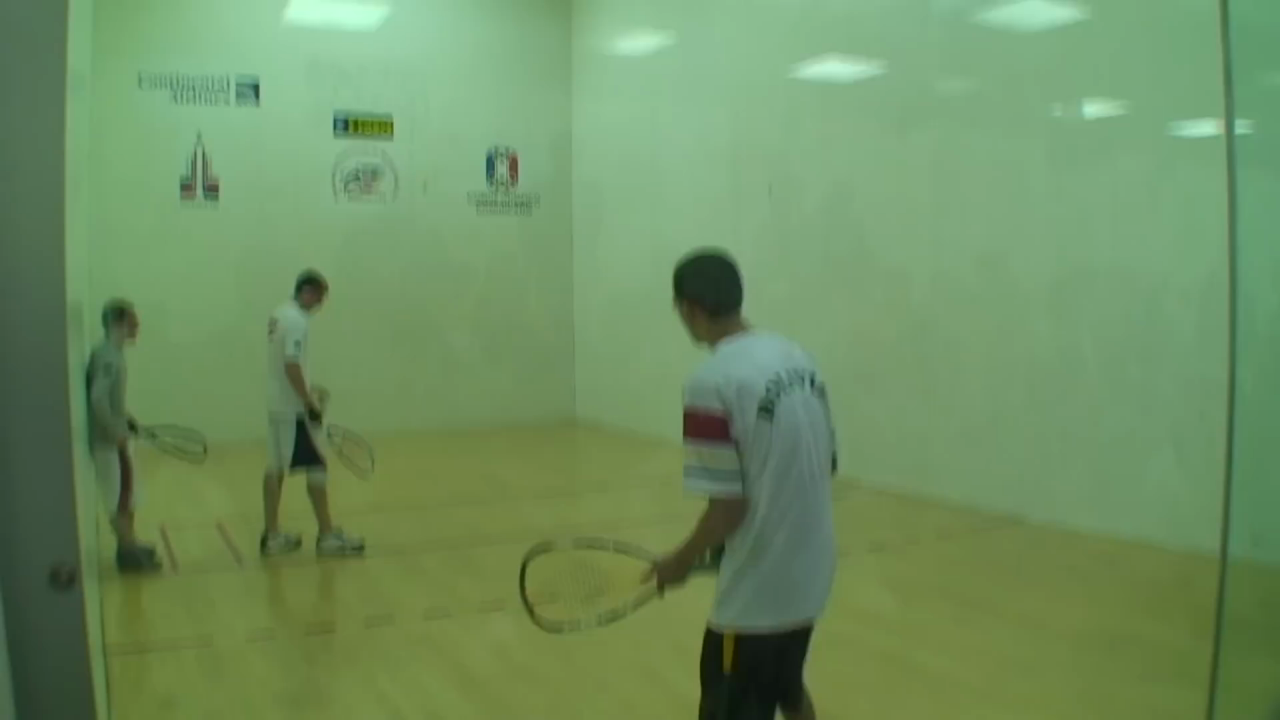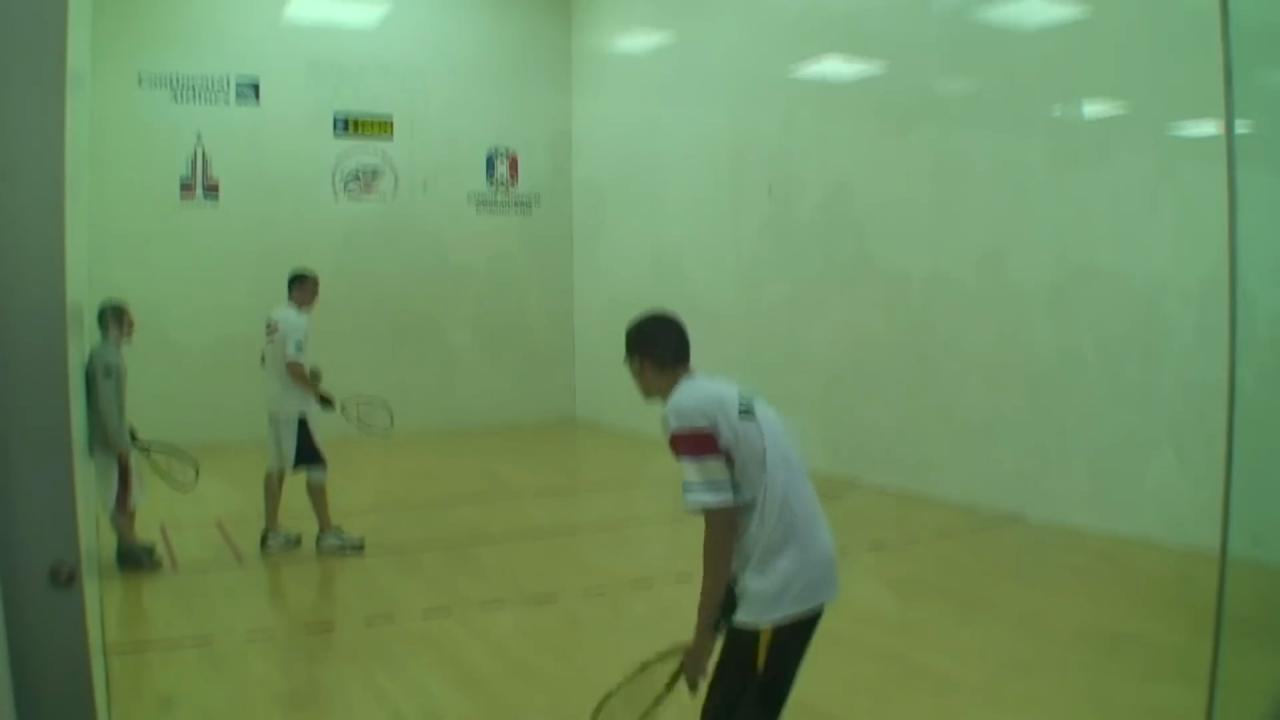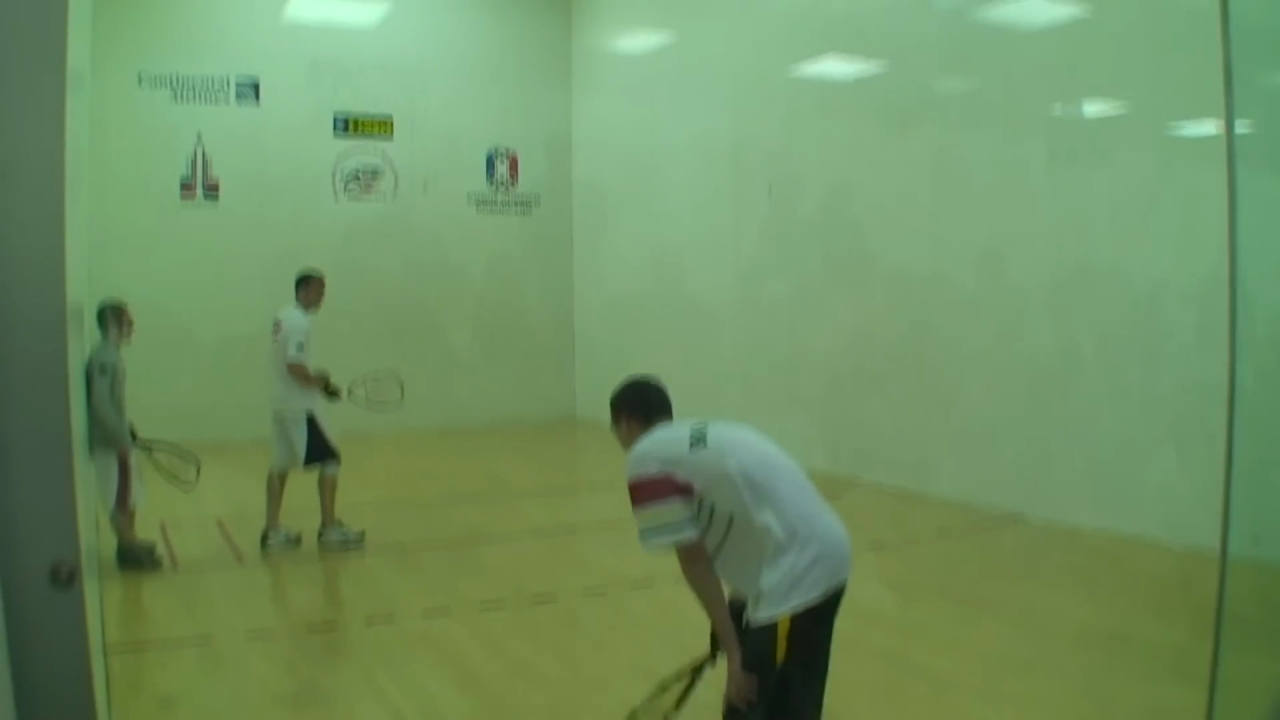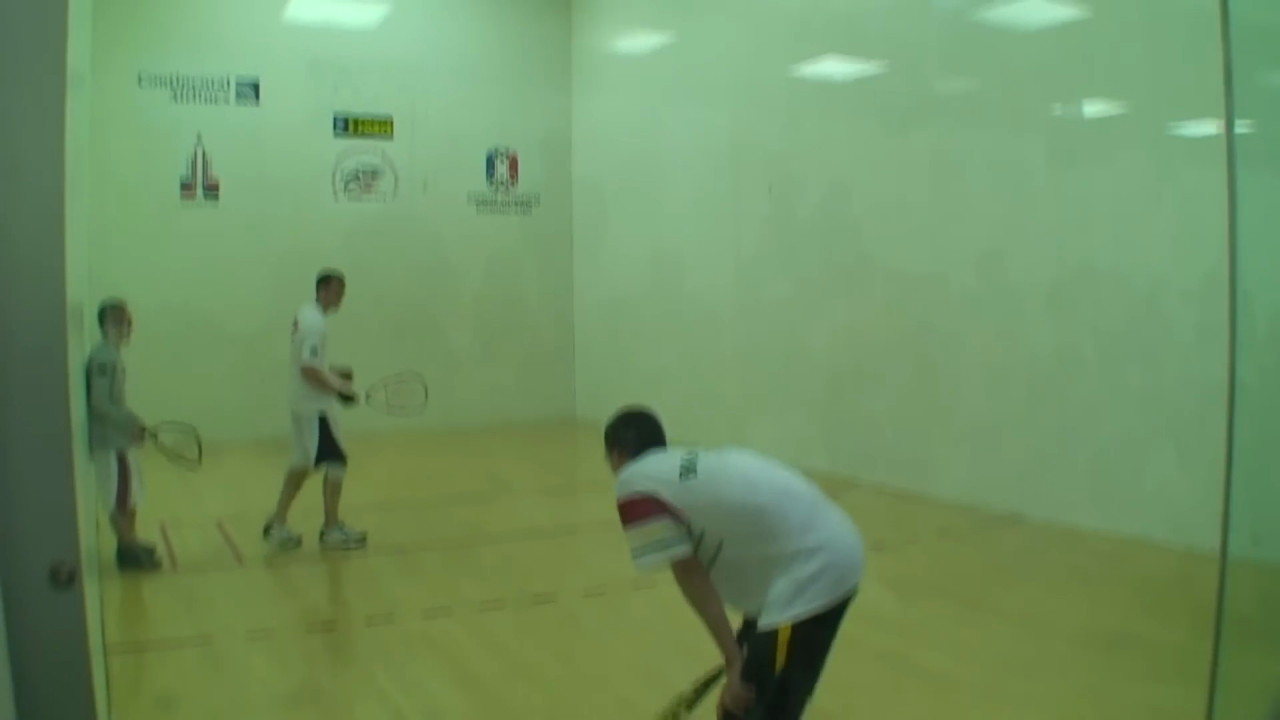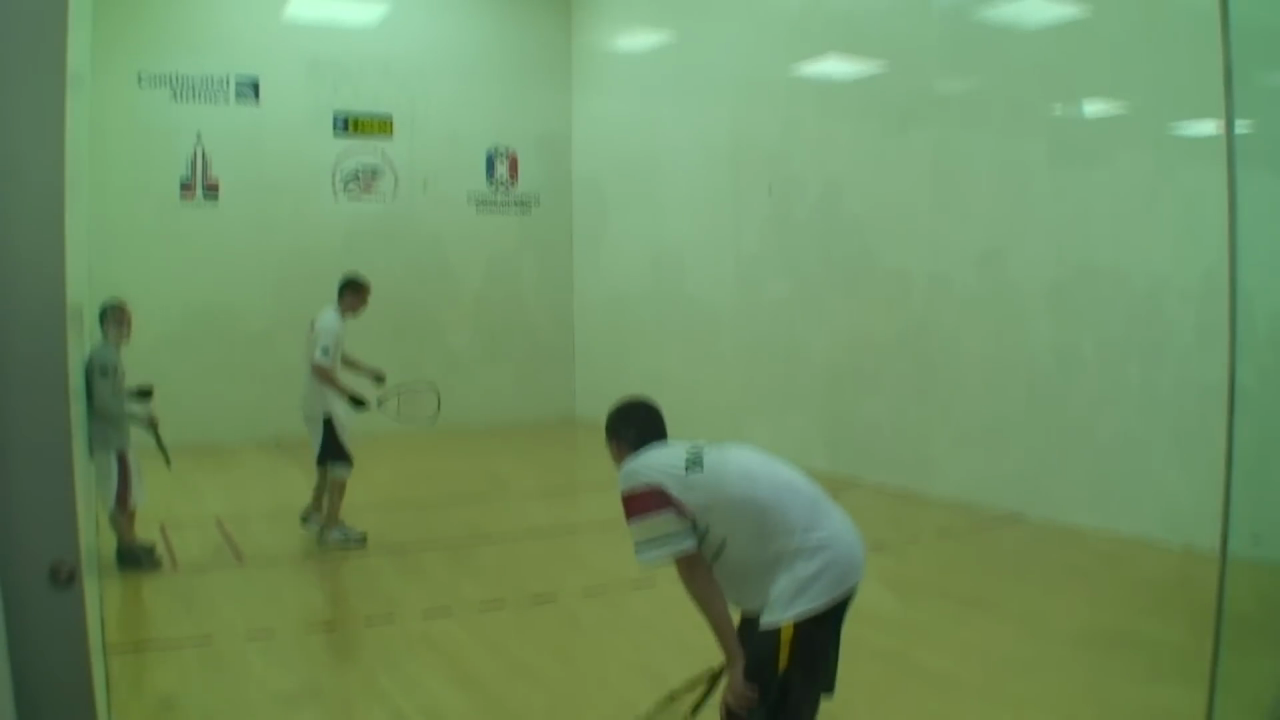
dt=0.3s
person 1, frame 1
left shoulder: (709, 384)
right shoulder: (797, 358)
left elbow: (726, 508)
right elbow: (826, 462)
left wrist: (681, 562)
left hip: (758, 590)
right hip: (810, 574)
person 1, frame 2
left shoulder: (686, 411)
right shoulder: (726, 393)
left elbow: (722, 524)
left wrist: (704, 629)
left hip: (780, 584)
right hip: (810, 567)
person 1, frame 3
left shoulder: (645, 458)
right shoulder: (701, 438)
left elbow: (693, 559)
left wrist: (734, 654)
left hip: (802, 566)
right hip: (821, 548)
person 1, frame 4
left shoulder: (634, 483)
right shoulder: (694, 466)
left elbow: (689, 573)
left wrist: (734, 663)
left hip: (811, 569)
right hip: (835, 549)
person 1, frame 5
left shoulder: (638, 475)
right shoulder: (695, 458)
left elbow: (693, 569)
left wrist: (737, 660)
left hip: (812, 566)
right hip: (833, 548)
person 2, frame 1
left shoulder: (280, 315)
right shoulder: (297, 320)
right elbow: (291, 366)
left wrist: (306, 390)
right wrist: (310, 403)
left hip: (277, 405)
right hip: (293, 408)
left knee: (275, 468)
right knee: (316, 468)
left ankle: (272, 535)
right ankle: (327, 535)
person 2, frame 2
left shoulder: (275, 317)
right shoulder: (297, 321)
right elbow: (293, 367)
right wrist: (318, 392)
left hip: (277, 405)
right hip: (294, 408)
left knee: (276, 468)
right knee: (316, 467)
left ankle: (272, 533)
right ankle: (327, 534)
person 2, frame 3
left shoulder: (284, 316)
right shoulder: (299, 322)
right elbow: (295, 367)
left wrist: (315, 377)
right wrist: (321, 384)
left hip: (282, 405)
right hip: (300, 407)
left knee: (280, 466)
right knee: (330, 461)
left ankle: (272, 532)
right ankle: (330, 529)
person 2, frame 4
left shoulder: (307, 315)
right shoulder: (315, 323)
right elbow: (308, 370)
left wrist: (333, 371)
right wrist: (338, 390)
left hip: (303, 403)
right hip: (315, 406)
left knee: (303, 463)
right knee: (336, 462)
left ankle: (277, 525)
right ankle: (332, 529)
person 2, frame 5
left shoulder: (334, 319)
right shoulder: (330, 324)
right elbow: (318, 367)
left wrist: (368, 371)
right wrist: (348, 393)
left hip: (323, 401)
right hip: (323, 404)
left knee: (330, 460)
right knee: (341, 462)
left ankle: (315, 511)
right ankle: (331, 529)
person 3, frame 1
left shoulder: (109, 353)
right shoulder: (108, 357)
right elbow: (97, 399)
left wrist: (125, 417)
right wrist: (115, 432)
left hip: (114, 438)
right hip: (109, 441)
left knee: (127, 497)
right knee: (121, 499)
left ankle: (129, 545)
right ankle: (127, 553)
person 3, frame 2
left shoulder: (108, 354)
right shoulder: (107, 358)
right elbow: (105, 404)
left wrist: (125, 430)
right wrist: (118, 443)
left hip: (116, 439)
right hip: (110, 443)
left knee: (129, 495)
right knee: (120, 499)
left ankle: (130, 543)
right ankle: (128, 551)
person 3, frame 3
left shoulder: (110, 354)
right shoulder: (105, 357)
right elbow: (100, 402)
left wrist: (127, 427)
right wrist: (120, 437)
left hip: (117, 440)
right hip: (110, 442)
left knee: (129, 495)
right knee: (120, 499)
left ankle: (131, 542)
right ankle: (128, 550)
person 3, frame 4
left shoulder: (111, 355)
right shoulder: (104, 357)
right elbow: (99, 403)
left wrist: (133, 420)
right wrist: (130, 424)
left hip: (118, 439)
right hip: (109, 441)
left knee: (130, 495)
right knee: (120, 498)
left ankle: (131, 543)
right ankle: (128, 551)
person 3, frame 5
left shoulder: (109, 355)
right shoulder: (104, 358)
right elbow: (103, 404)
left wrist: (134, 393)
right wrist: (140, 418)
left hip: (116, 438)
right hip: (109, 440)
left knee: (130, 495)
right knee: (120, 498)
left ankle: (131, 543)
right ankle: (128, 551)
